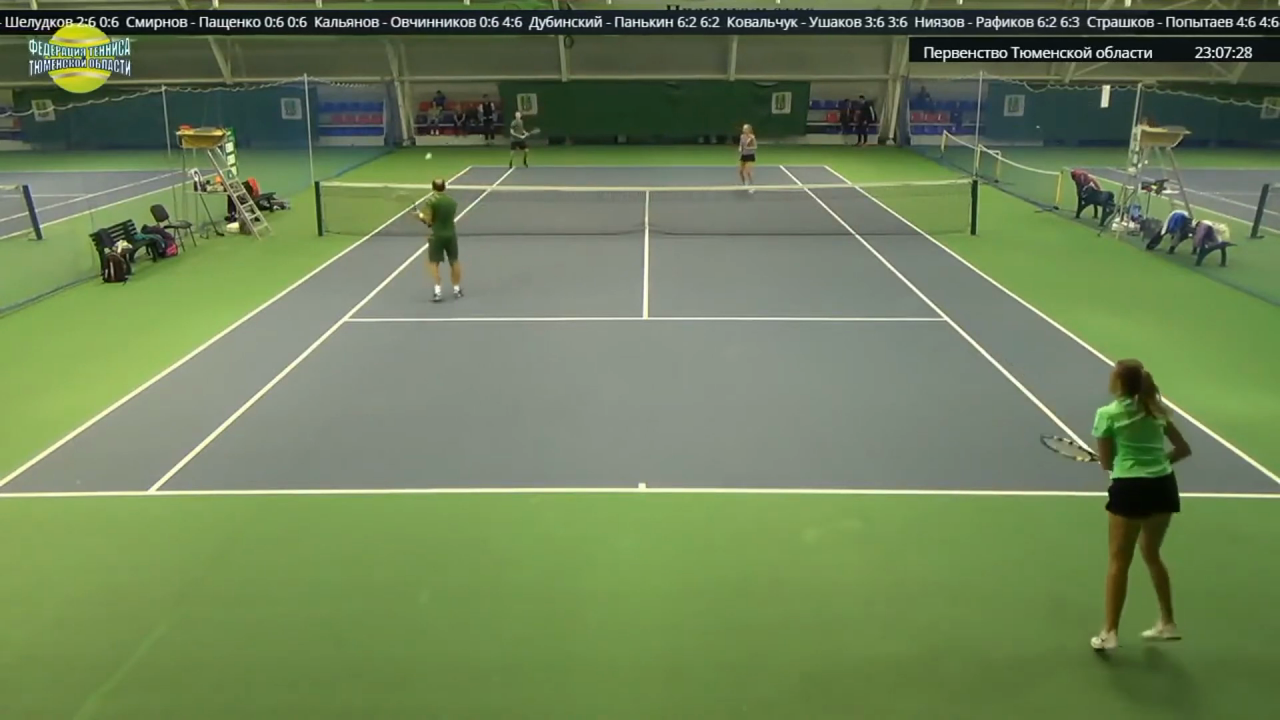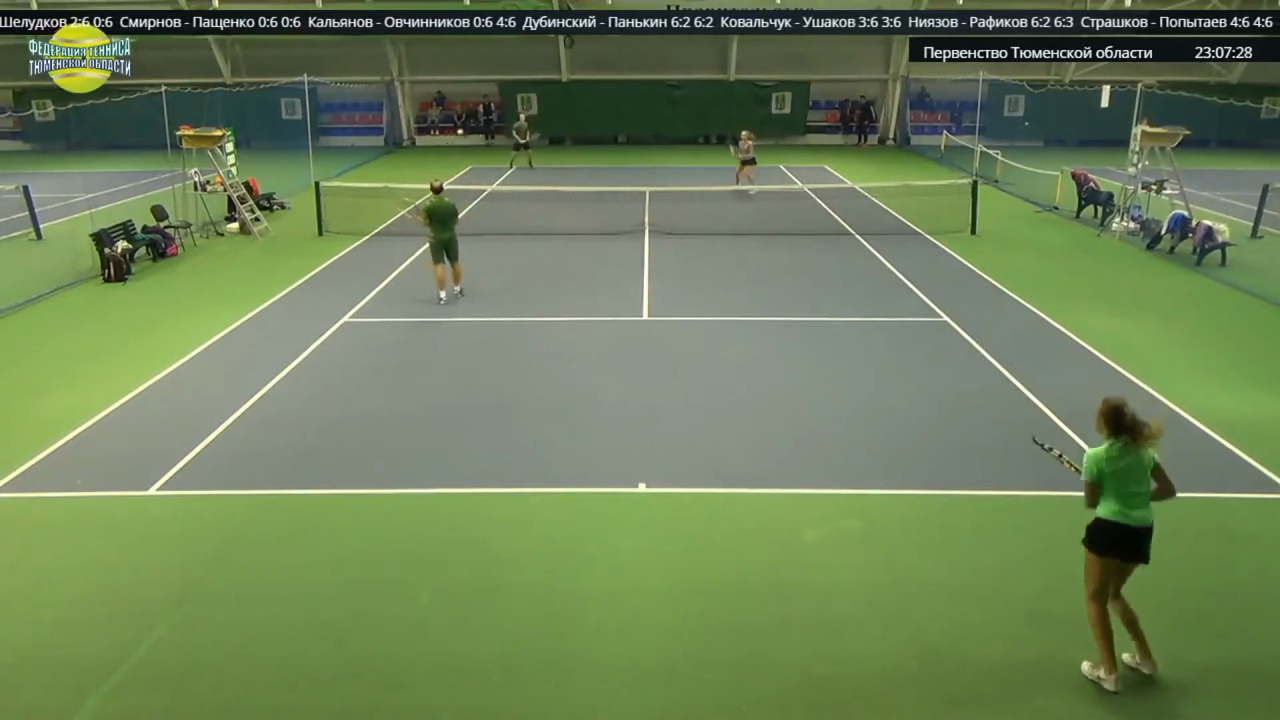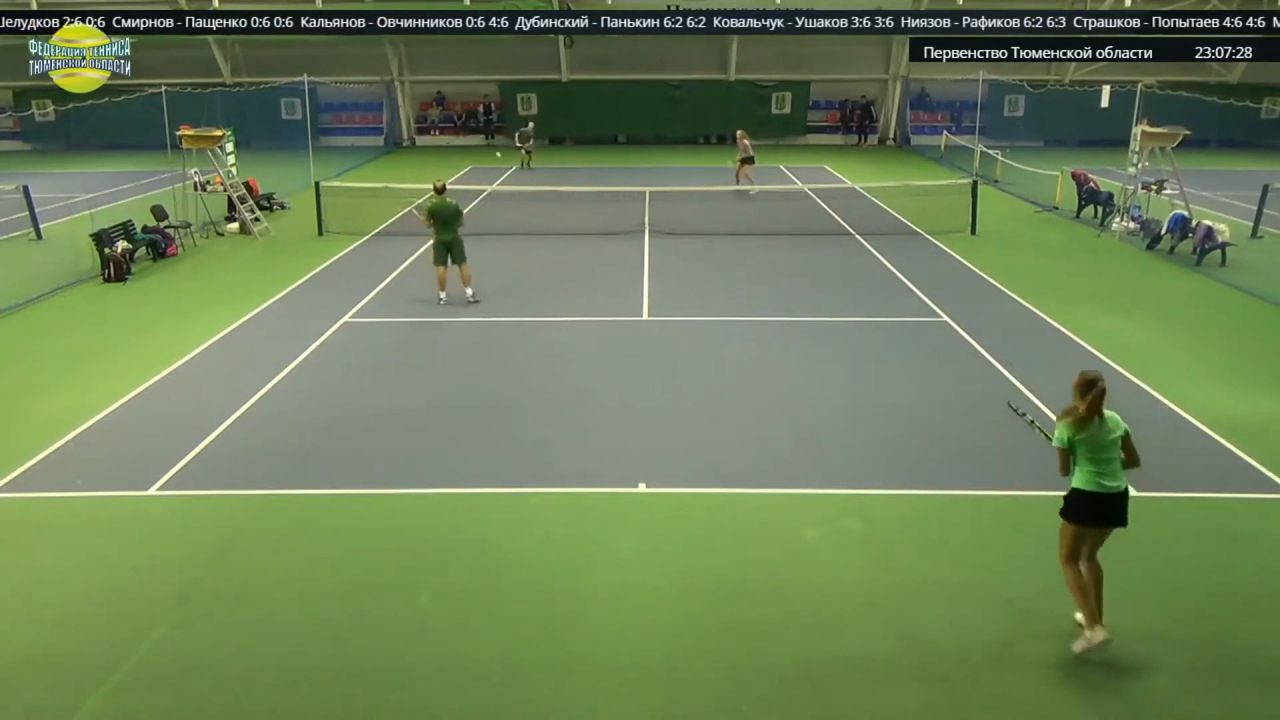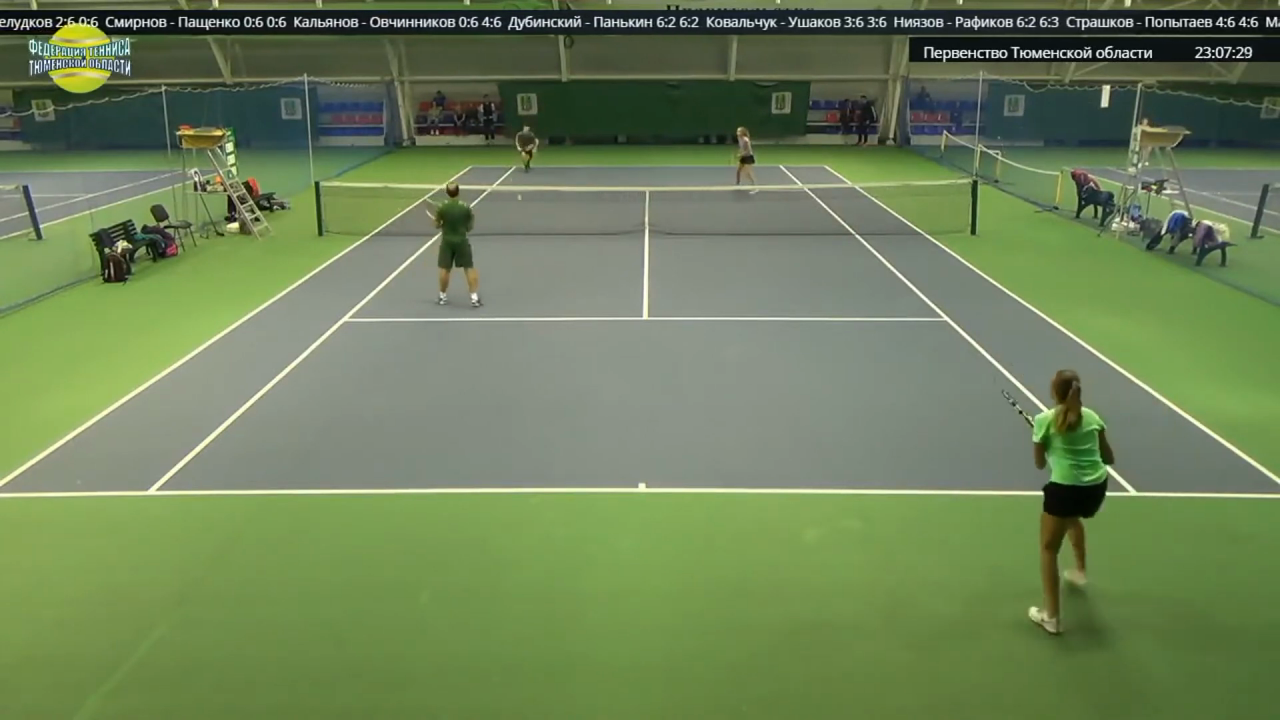
dt=0.3s
person 1, frame 1
left shoulder: (1107, 414)
right shoulder: (1156, 411)
left elbow: (1106, 463)
right elbow: (1183, 450)
left hip: (1129, 488)
right hip: (1164, 486)
left knee: (1119, 561)
right knee: (1151, 555)
left ankle: (1110, 632)
right ankle: (1167, 623)
person 1, frame 2
left shoulder: (1096, 457)
right shoulder: (1145, 450)
left elbow: (1091, 503)
right elbow: (1168, 491)
left hip: (1110, 529)
right hip: (1142, 533)
left knee: (1096, 598)
right knee: (1112, 592)
left ankle: (1106, 670)
right ankle: (1145, 657)
person 1, frame 3
left shoulder: (1067, 424)
right shoulder: (1115, 420)
left elbow: (1064, 470)
right elbow: (1133, 461)
left hip: (1086, 497)
right hip: (1118, 498)
left knee: (1070, 561)
right knee: (1088, 555)
left ankle: (1094, 628)
right ankle: (1093, 619)
person 1, frame 4
left shoulder: (1044, 420)
right shoulder: (1091, 416)
left elbow: (1039, 464)
right elbow: (1109, 458)
left hip: (1064, 489)
right hip: (1096, 488)
left knee: (1049, 549)
right knee: (1071, 517)
left ankle: (1051, 615)
right ankle: (1079, 570)
